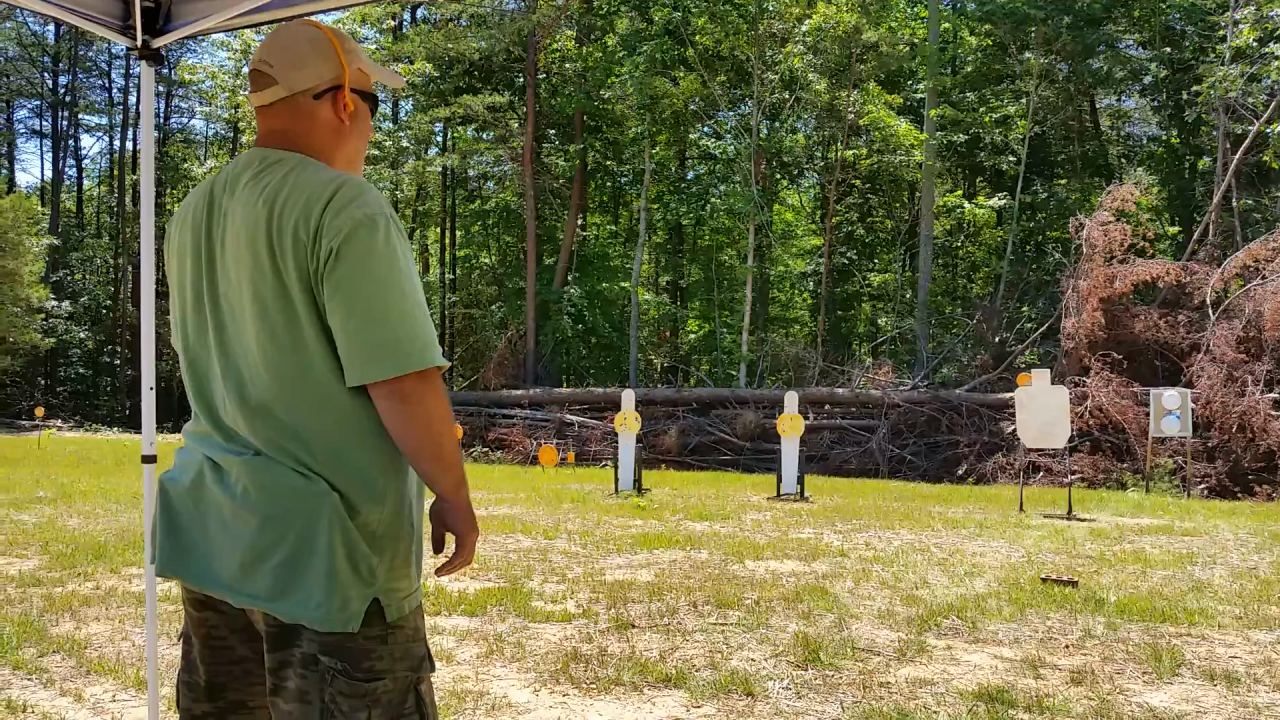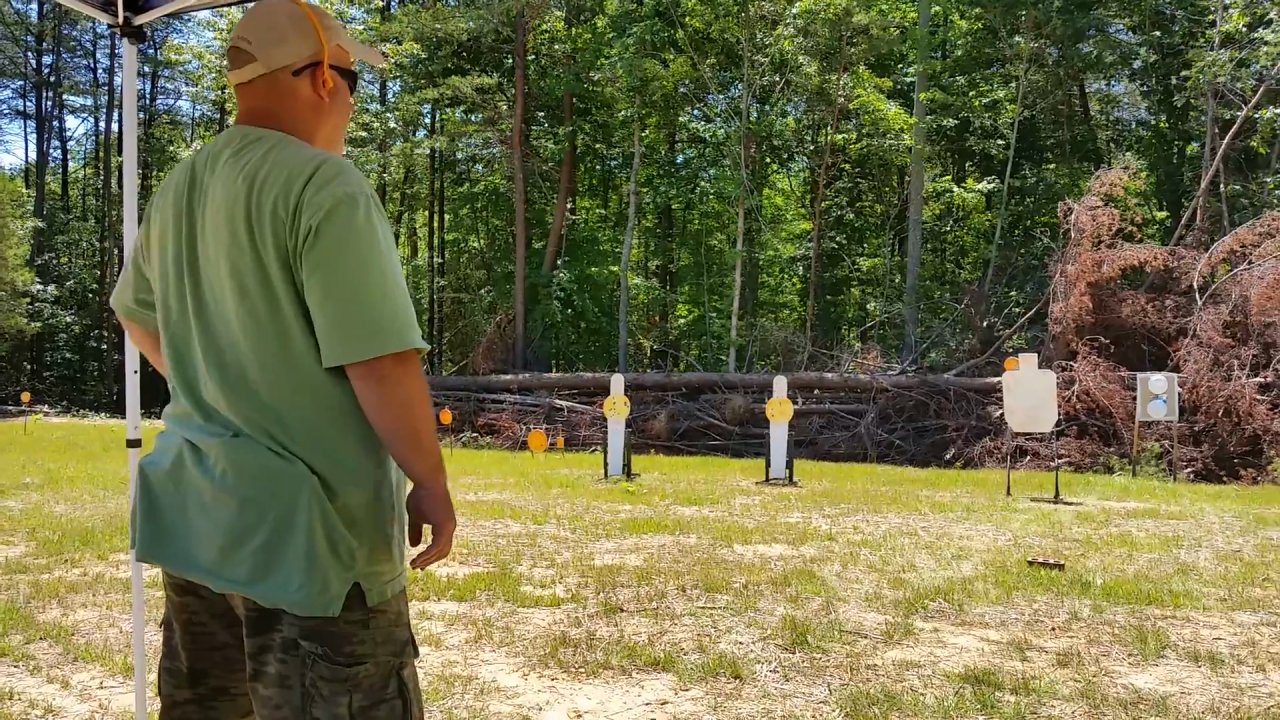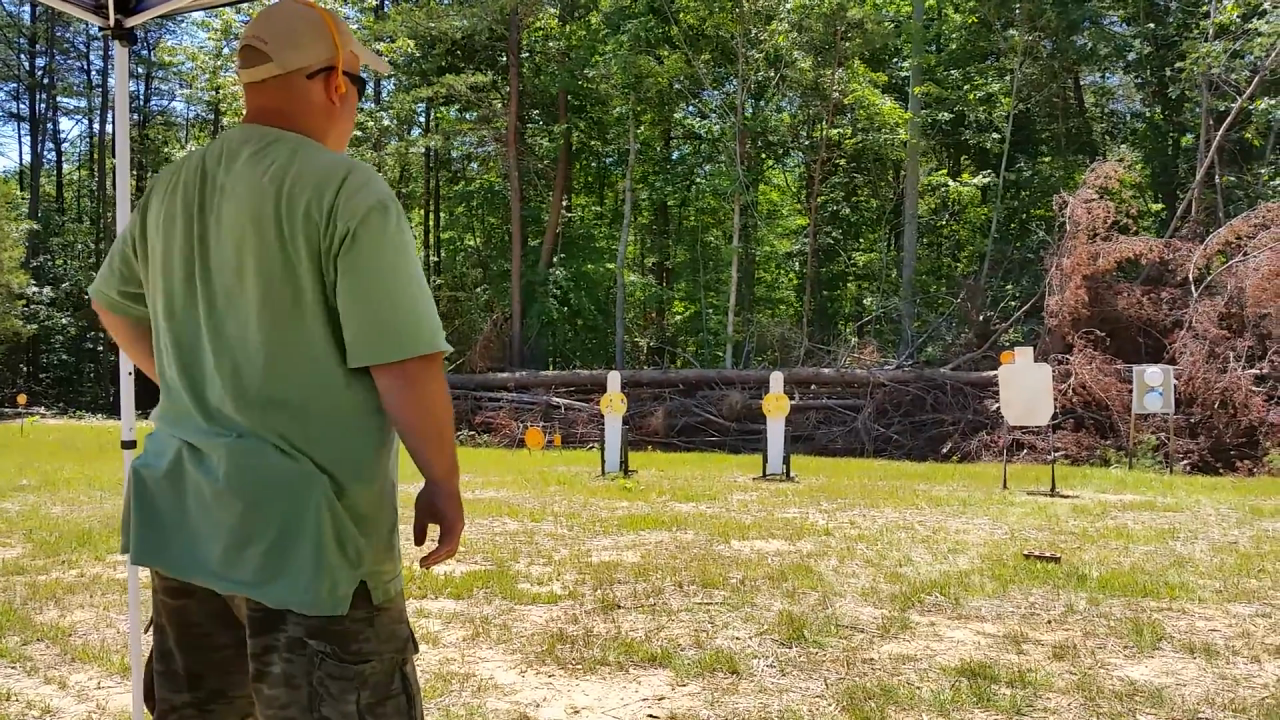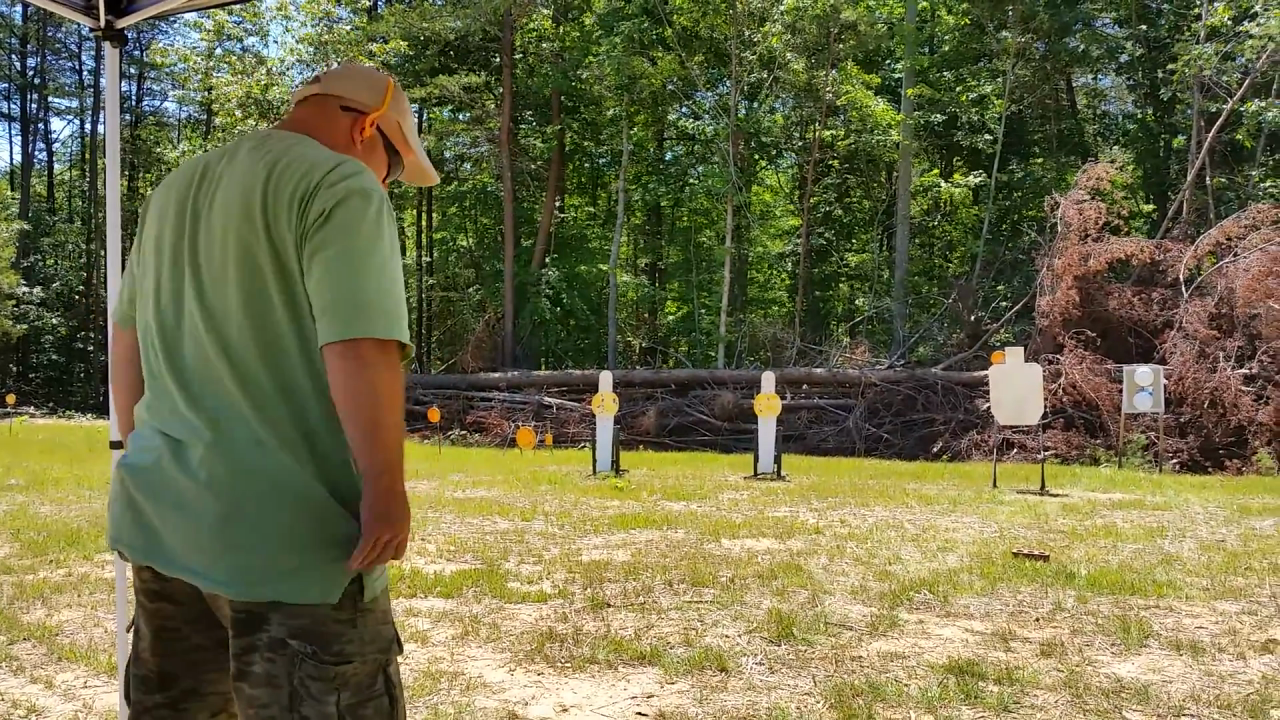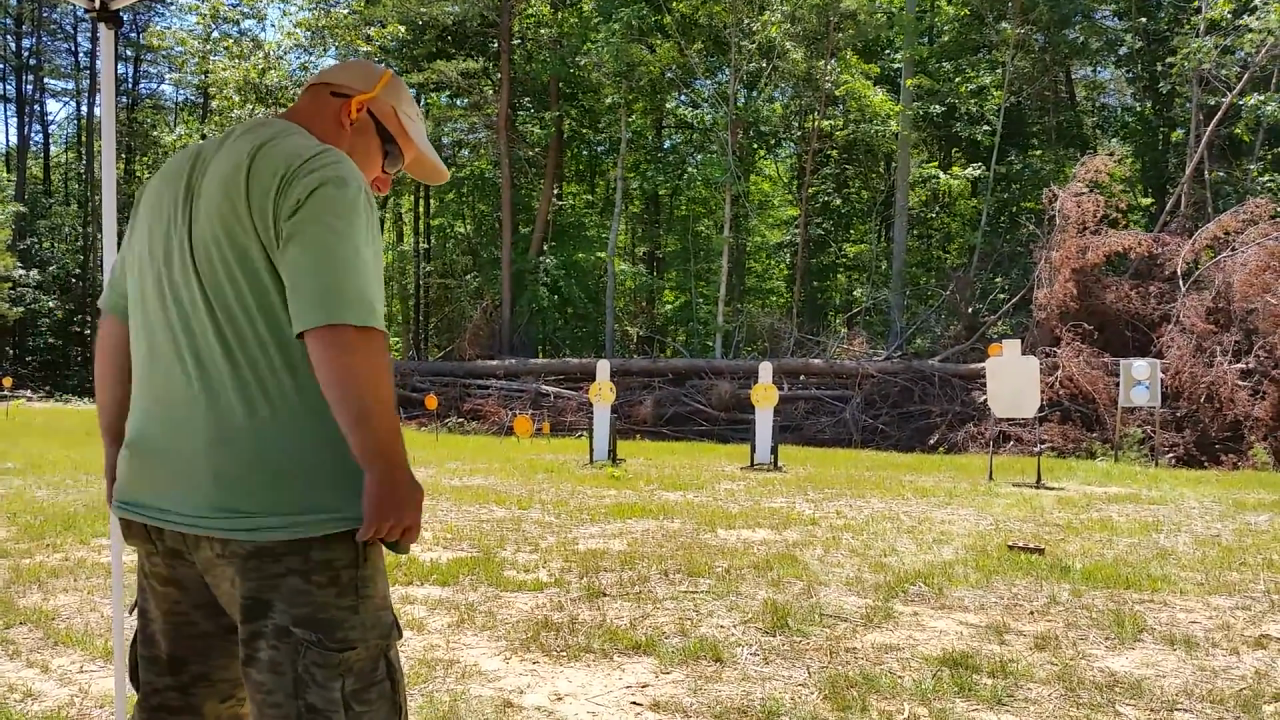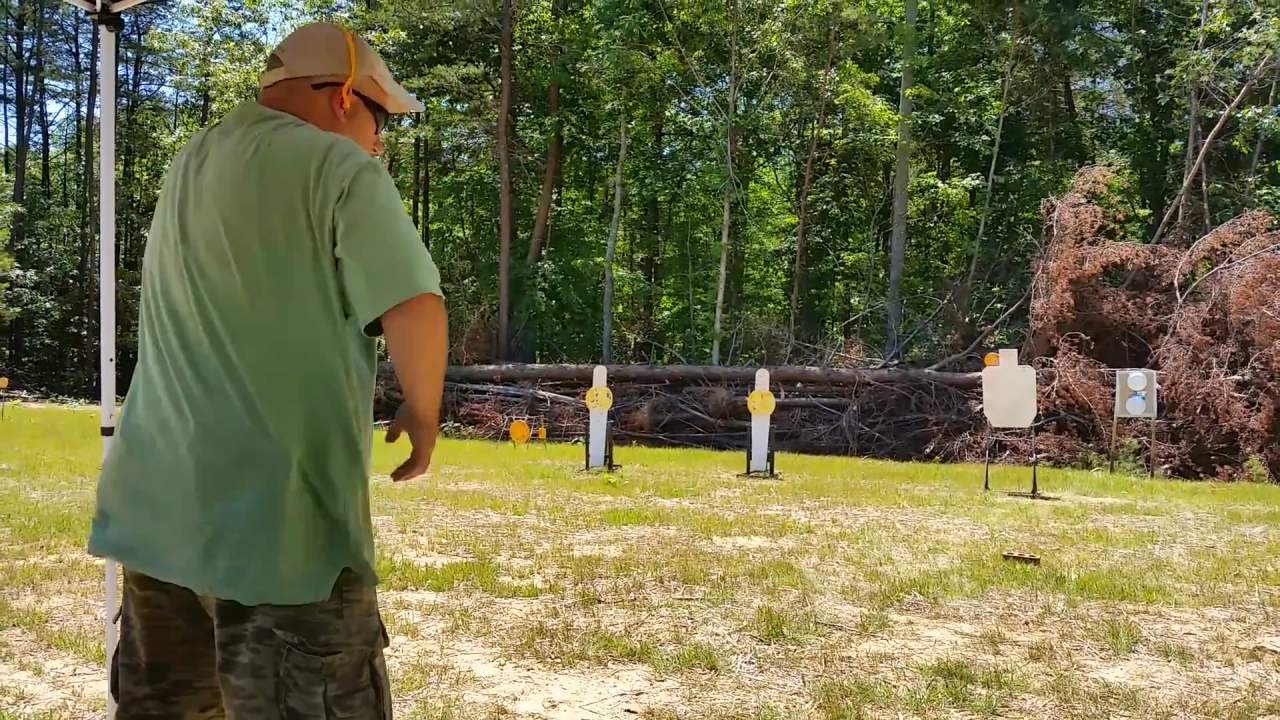
dt=0.7s
person 1, frame 1
left shoulder: (194, 211)
right shoulder: (345, 208)
right elbow: (401, 380)
right wrist: (454, 497)
left hip: (214, 531)
right hip: (325, 544)
person 1, frame 2
left shoulder: (176, 190)
right shoulder: (324, 187)
left elbow: (137, 311)
right elbow: (381, 360)
right wrist: (430, 484)
left hip: (194, 514)
right hip: (305, 528)
person 1, frame 3
left shoulder: (172, 186)
right shoulder: (346, 190)
left elbow: (115, 302)
right elbow: (405, 361)
right wrist: (443, 483)
left hip: (183, 517)
right hip: (306, 529)
person 1, frame 4
left shoulder: (178, 187)
right shoulder: (340, 187)
left elbow: (131, 334)
right elbow: (360, 348)
left wrist: (139, 456)
right wrist: (385, 491)
left hip: (163, 509)
right hip: (287, 522)
person 1, frame 5
left shoulder: (174, 176)
right shoulder: (320, 176)
left elbow: (119, 322)
right elbow: (341, 335)
left wrist: (121, 450)
right wrist: (389, 472)
left hip: (167, 495)
right hip: (285, 507)
person 1, frame 6
left shoulder: (189, 166)
right shoulder: (337, 168)
right elbow: (413, 306)
right wrist: (422, 411)
left hip: (153, 493)
right hip: (271, 504)
